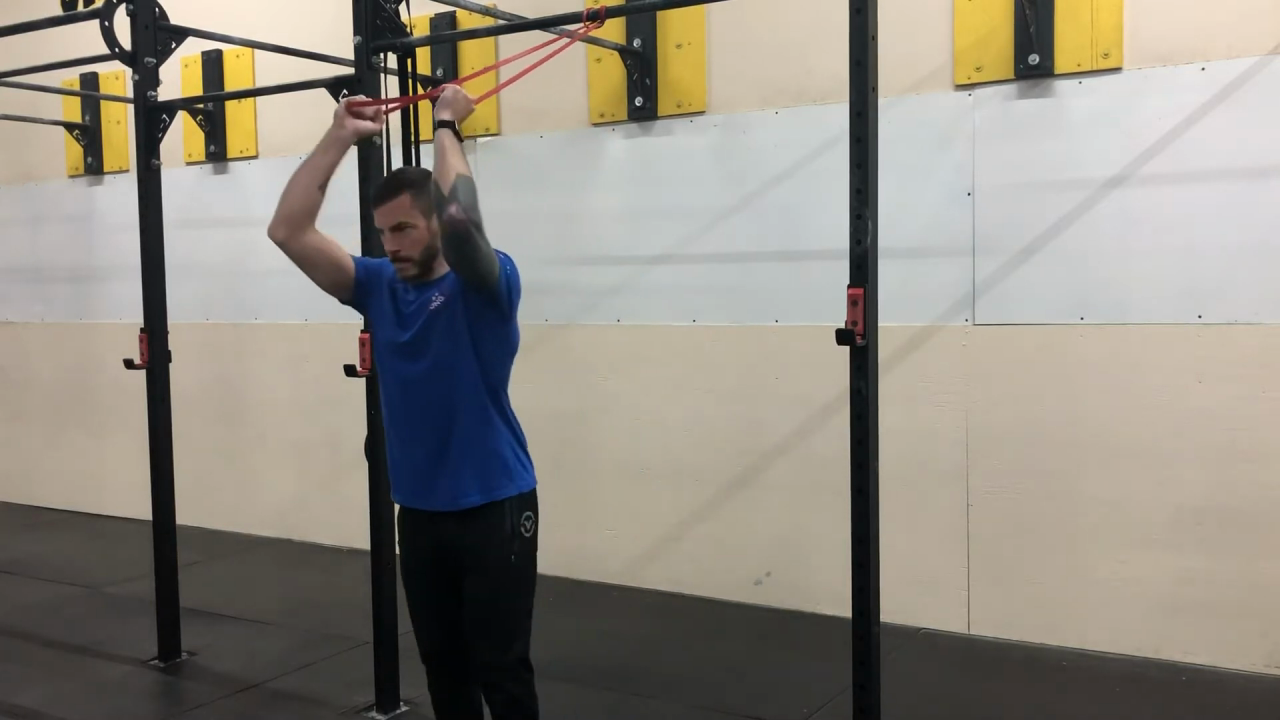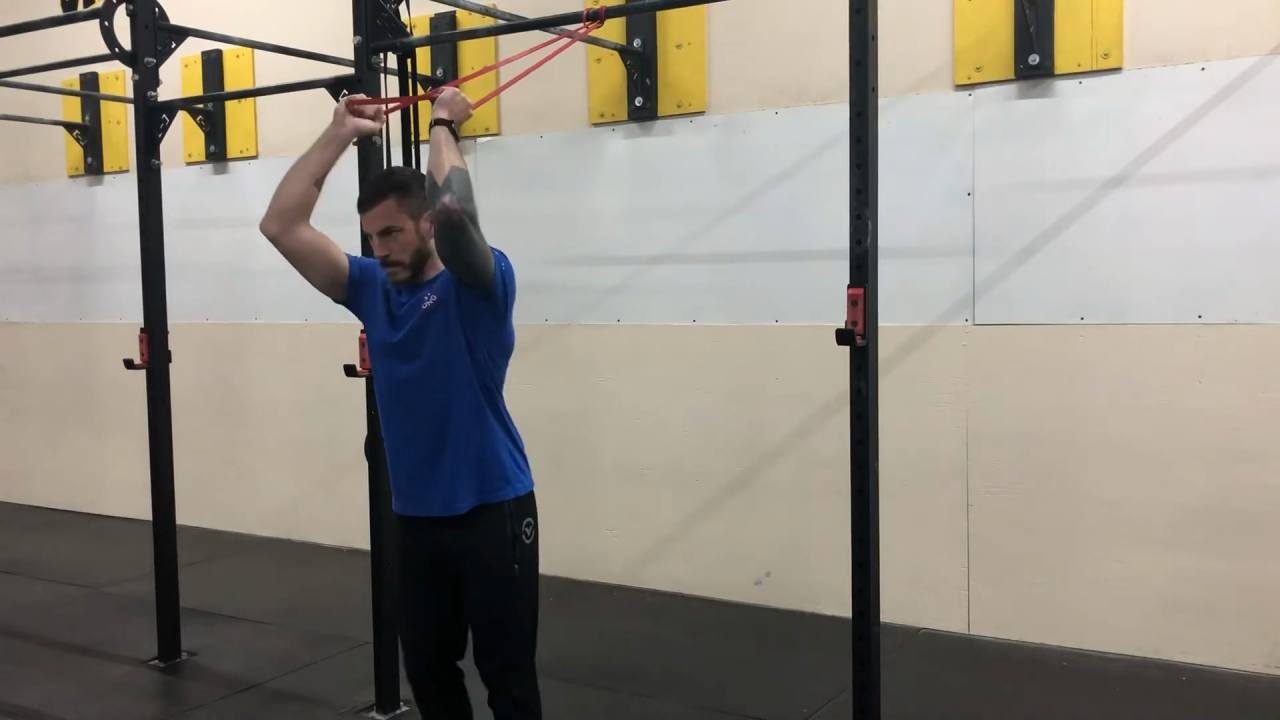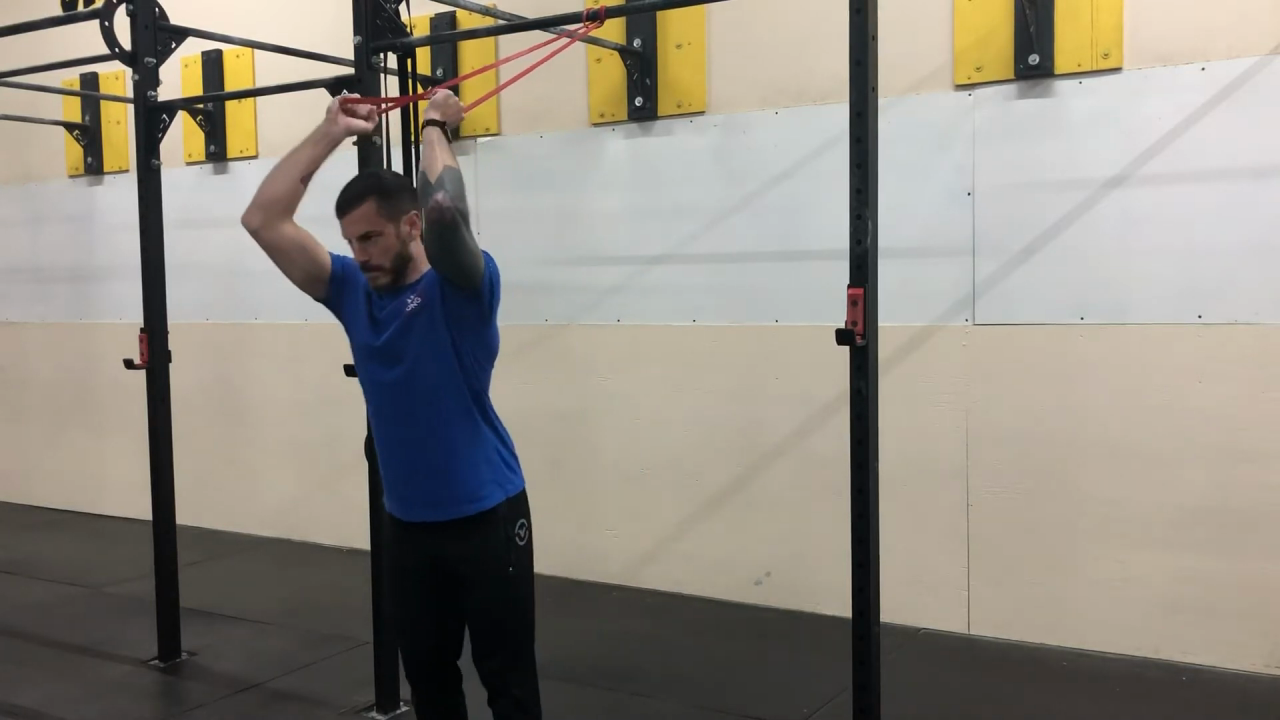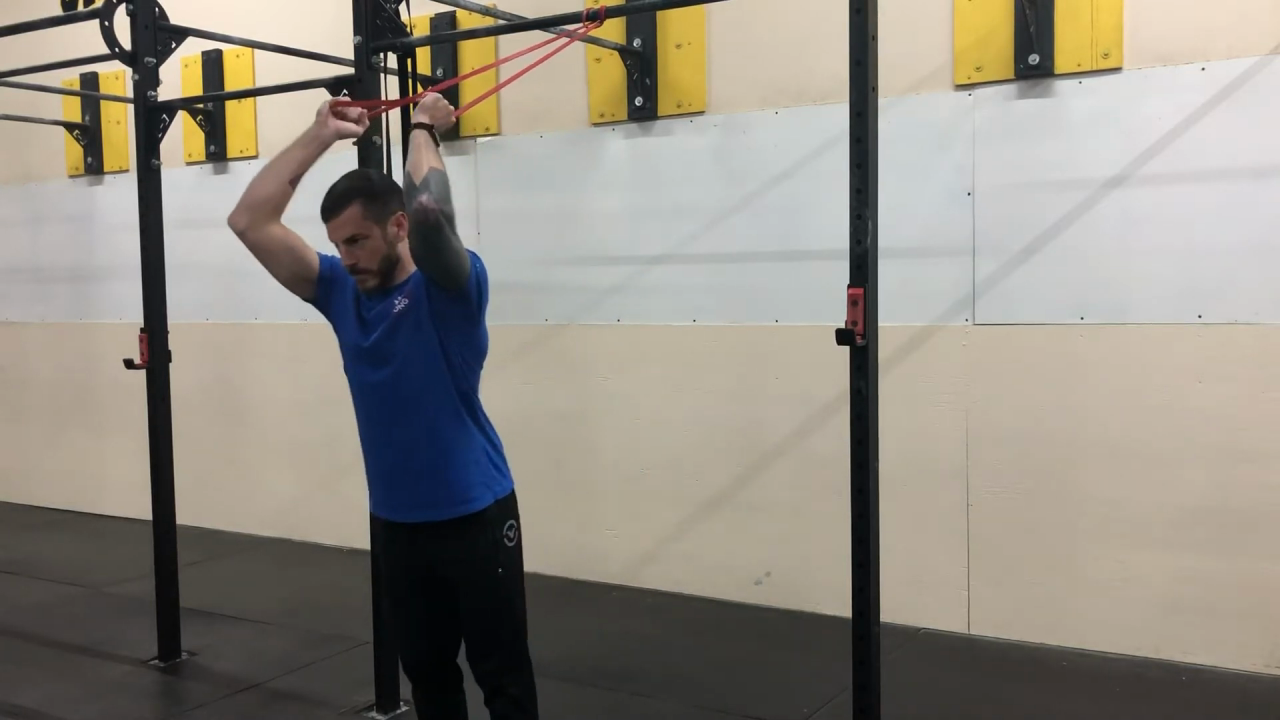
dt=0.2s
person 1, frame 1
left shoulder: (489, 282)
right shoulder: (379, 287)
left elbow: (462, 218)
right elbow: (288, 230)
left wrist: (446, 125)
right wrist: (340, 136)
left hip: (494, 507)
right hip: (421, 511)
left knee: (499, 665)
right knee: (444, 663)
person 1, frame 2
left shoulder: (482, 281)
right shoulder: (370, 288)
left elbow: (454, 209)
right elbow: (281, 224)
left wrist: (443, 123)
right wrist: (341, 132)
left hip: (492, 511)
right hip: (417, 516)
right knee: (428, 666)
person 1, frame 3
left shoulder: (464, 284)
right shoulder: (353, 291)
left elbow: (446, 209)
right elbow: (263, 219)
left wrist: (435, 124)
right wrist: (331, 131)
left hip: (484, 516)
right hip: (409, 522)
person 1, frame 4
left shoulder: (450, 285)
right shoulder: (340, 291)
left elbow: (430, 211)
right elbow: (250, 219)
left wrist: (423, 127)
right wrist: (321, 134)
left hip: (473, 516)
right hip: (397, 523)
